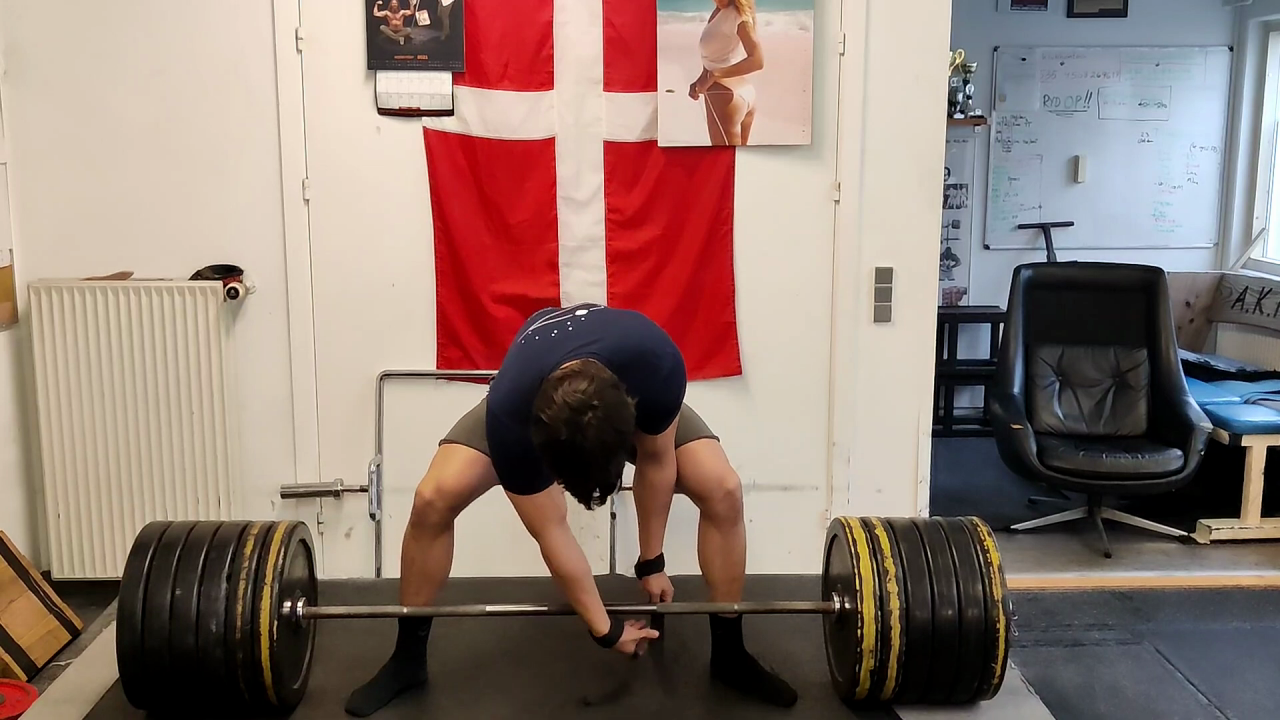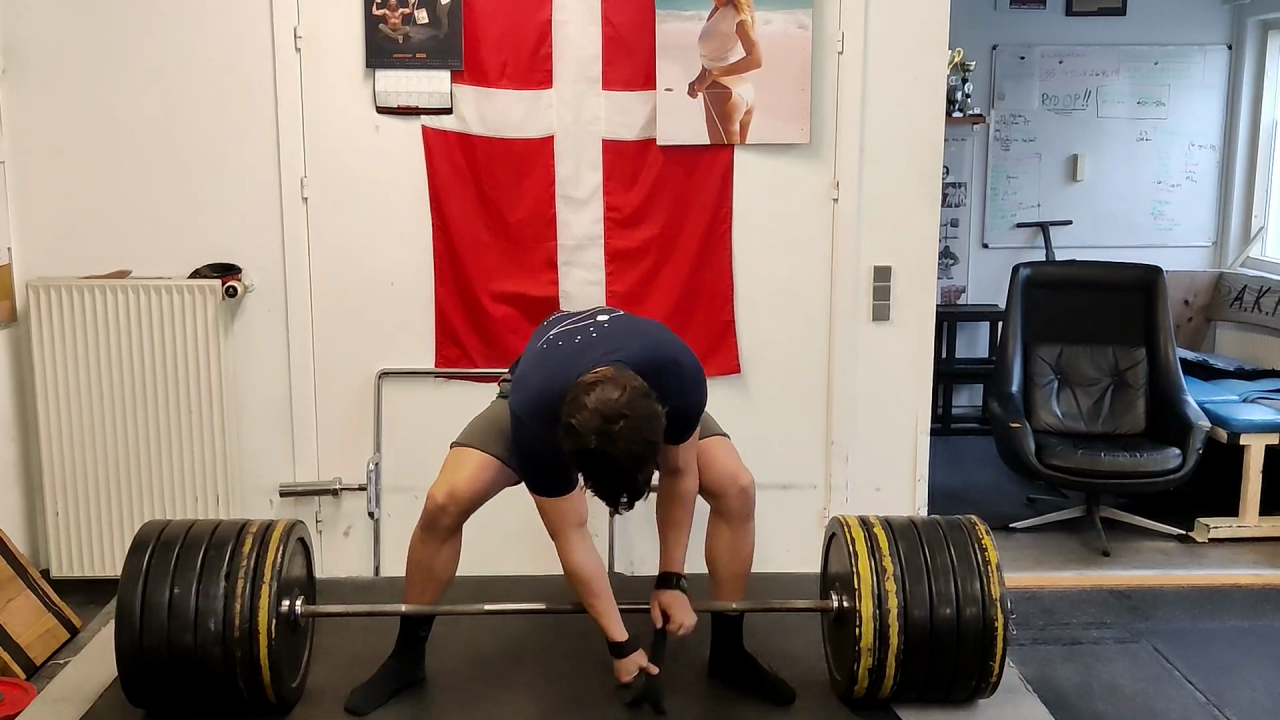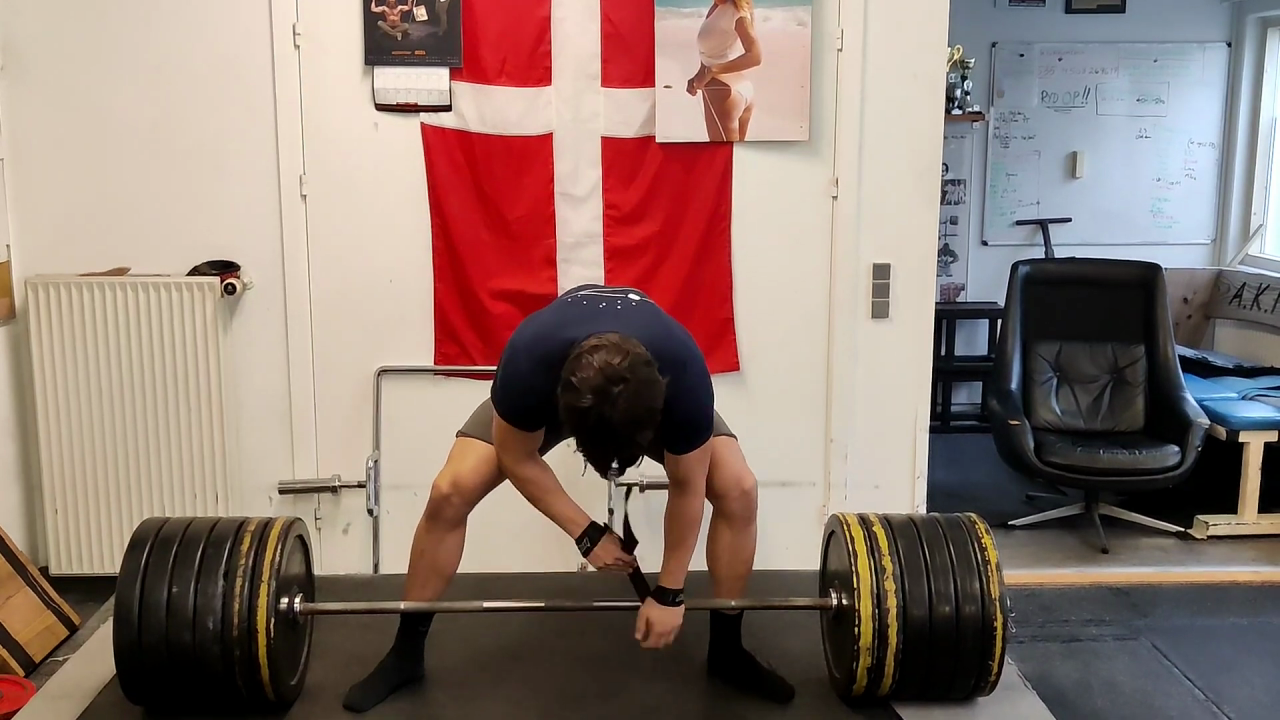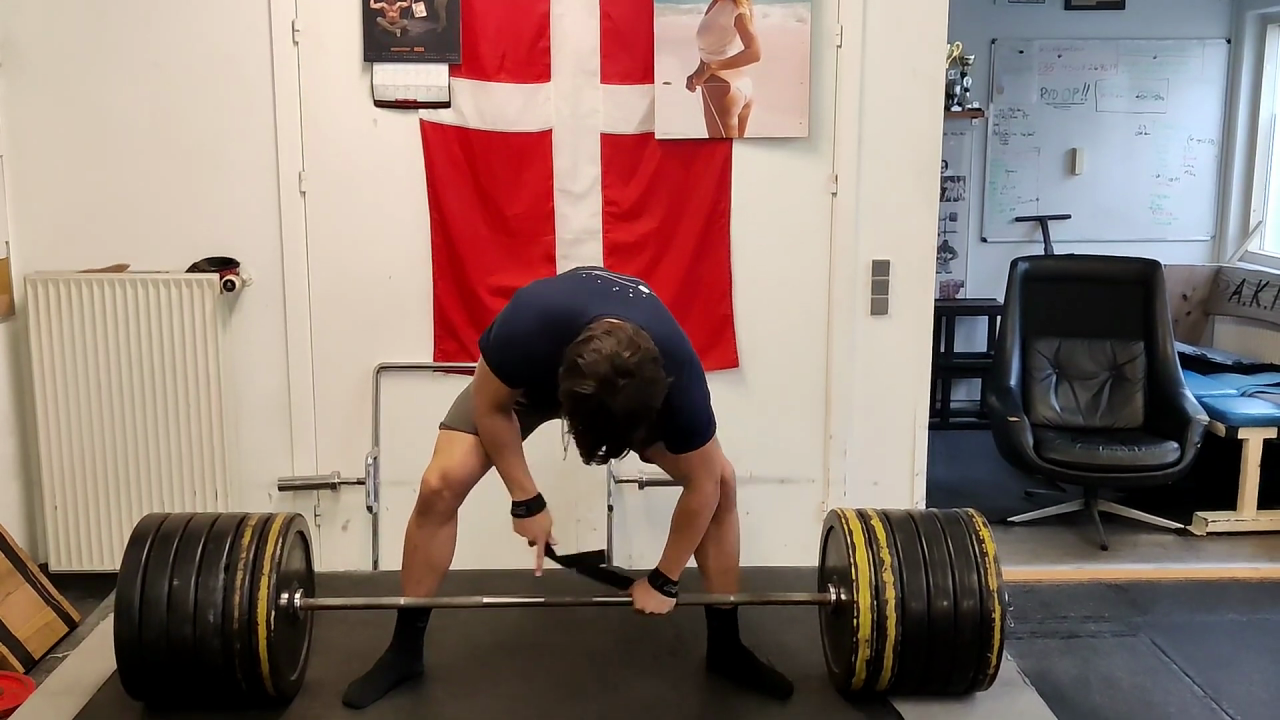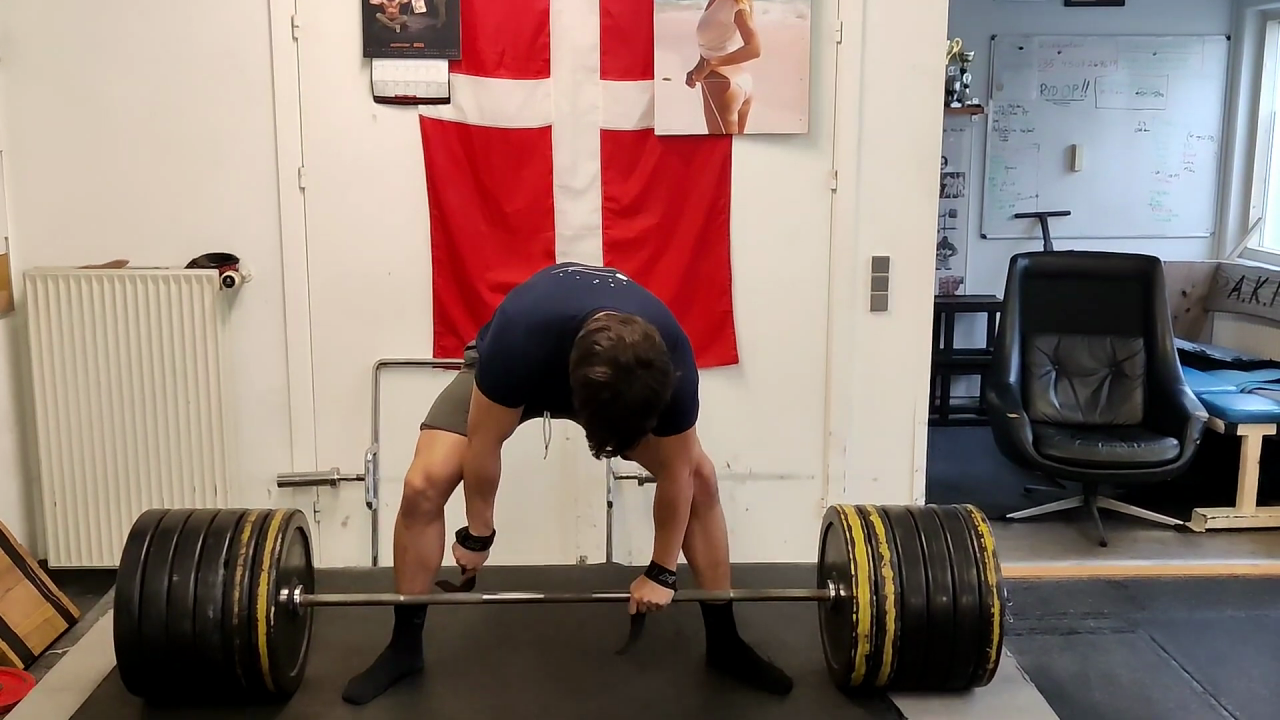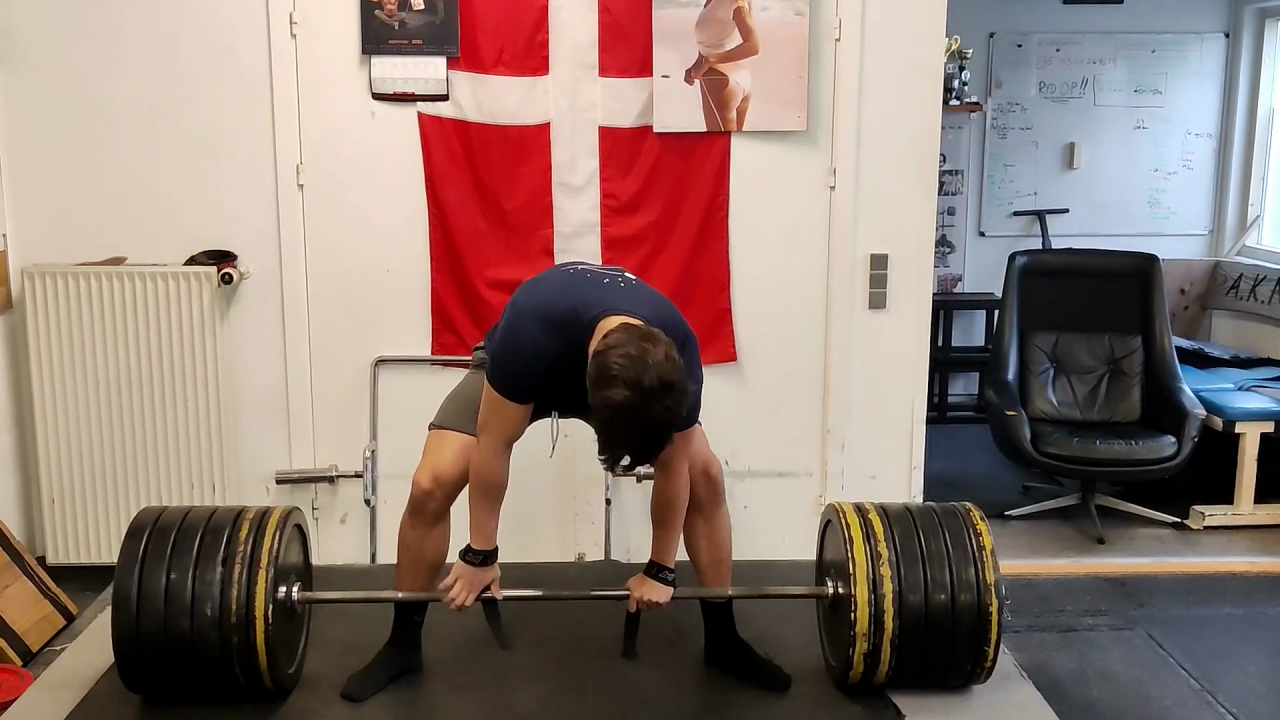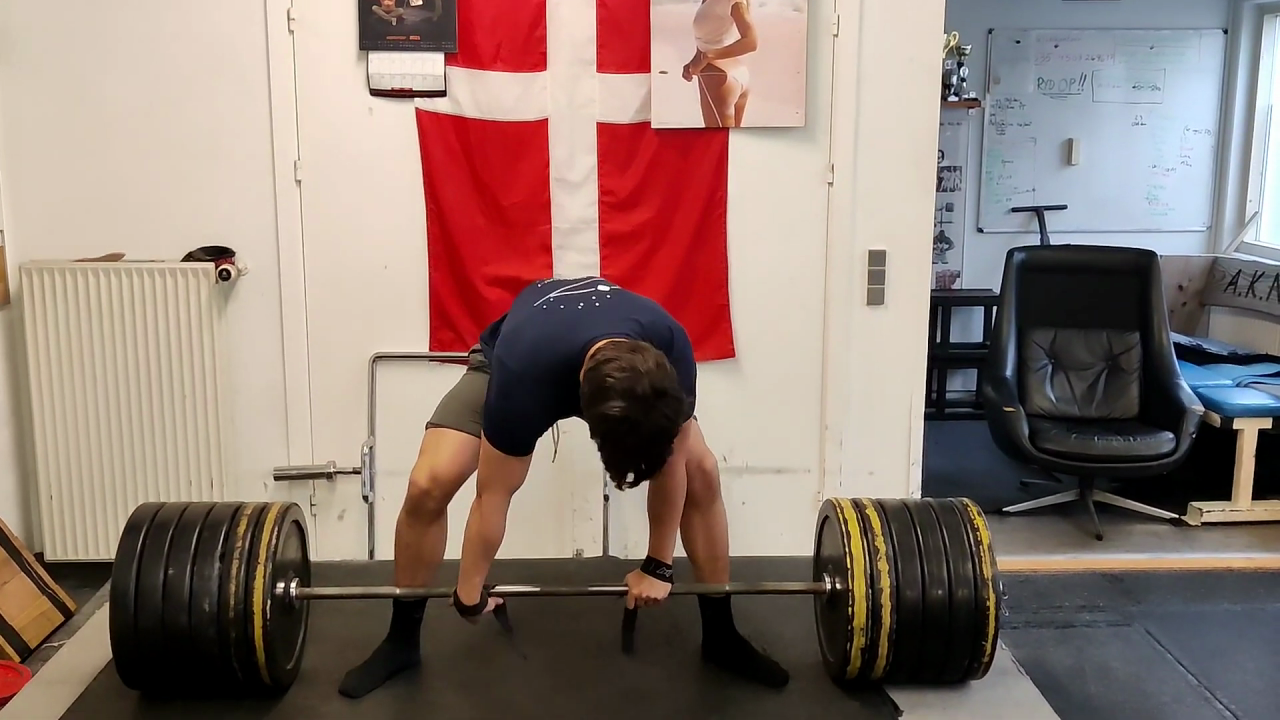
dt=0.4s
person 1, frame 1
left shoulder: (655, 362)
right shoulder: (509, 413)
left elbow: (656, 461)
right elbow: (553, 533)
left wrist: (650, 563)
right wrist: (605, 628)
left hip: (631, 398)
right hip: (531, 397)
left knee: (723, 491)
right knee: (433, 499)
left ankle: (729, 655)
right ankle: (408, 657)
person 1, frame 2
left shoulder: (678, 374)
right shoulder: (535, 414)
left elbow: (680, 473)
right elbow: (572, 538)
left wrist: (671, 579)
right wrist: (620, 643)
left hip: (644, 382)
right hip: (545, 388)
left knee: (735, 489)
right knee: (444, 503)
left ankle: (728, 653)
right ankle: (407, 657)
person 1, frame 3
left shoulder: (684, 376)
right shoulder: (530, 359)
left elbow: (687, 488)
right elbow: (517, 459)
left wrist: (669, 594)
right wrist: (588, 534)
left hip: (651, 388)
right hip: (553, 383)
left knee: (738, 490)
right knee: (450, 492)
left ankle: (726, 649)
right ankle: (407, 652)
person 1, frame 4
left shoulder: (677, 374)
right shoulder: (529, 324)
left elbow: (703, 486)
right elbow: (490, 407)
left wrist: (665, 580)
right wrist: (527, 503)
right hip: (532, 371)
left knee: (722, 481)
right knee: (440, 484)
left ankle: (725, 645)
right ankle: (406, 648)
person 1, frame 5
left shoulder: (669, 361)
right shoulder: (521, 334)
left elbow: (677, 473)
right elbow: (483, 447)
left wrist: (661, 571)
right wrist: (478, 535)
right hip: (506, 374)
left knee: (700, 476)
right knee: (424, 485)
left ankle: (724, 642)
right ankle: (404, 646)
person 1, frame 6
left shoulder: (676, 362)
right shoulder: (533, 330)
left elbow: (673, 470)
right elbow: (493, 449)
left wrist: (661, 569)
right wrist: (480, 553)
right hip: (521, 372)
left knee: (705, 474)
right knee: (431, 485)
left ankle: (722, 638)
right ankle: (403, 643)
person 1, frame 7
left shoulder: (669, 352)
right shoulder: (523, 376)
left elbow: (671, 465)
right elbow: (493, 498)
left wrist: (658, 566)
right wrist: (469, 596)
right hip: (505, 361)
left knee: (701, 470)
right knee: (428, 484)
left ankle: (720, 636)
right ankle: (402, 640)
